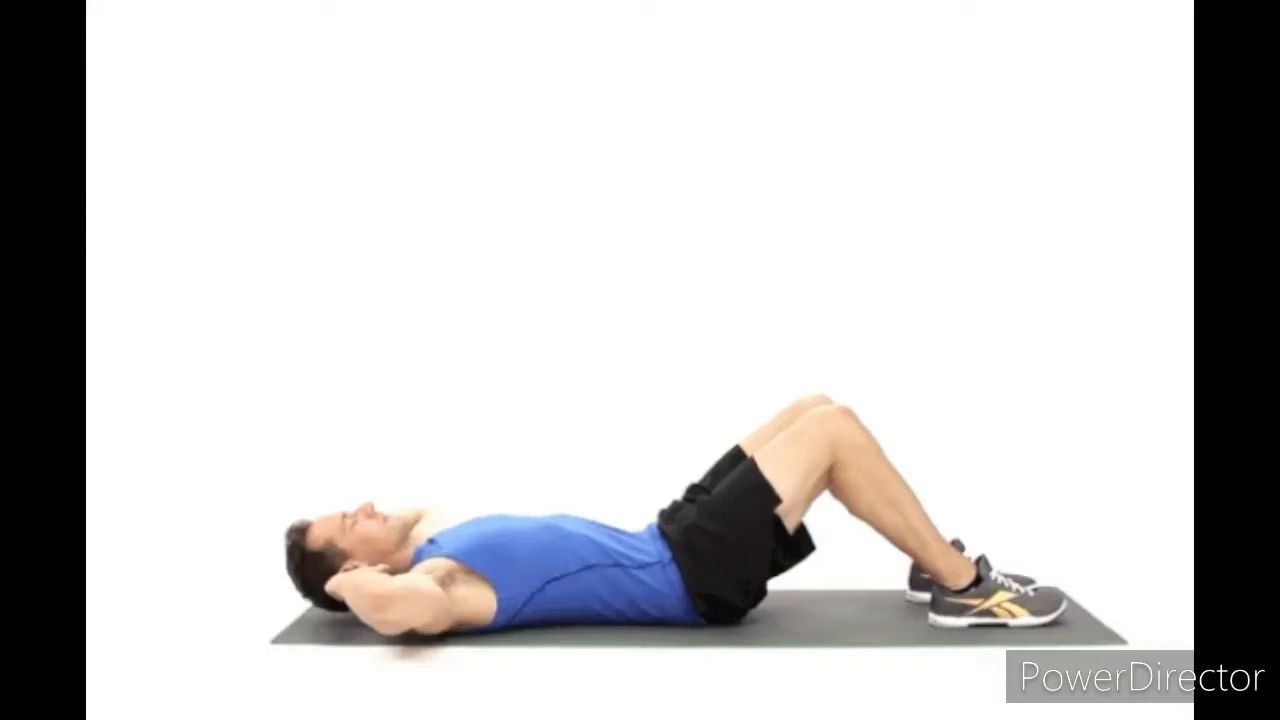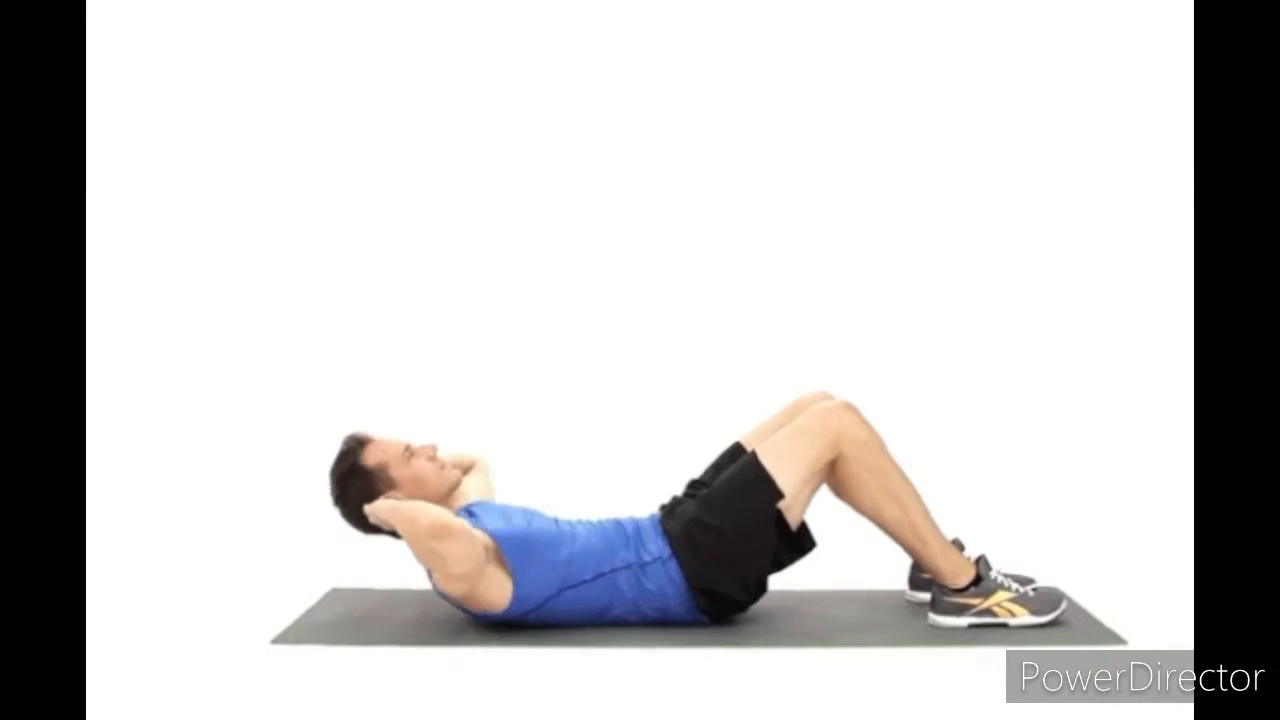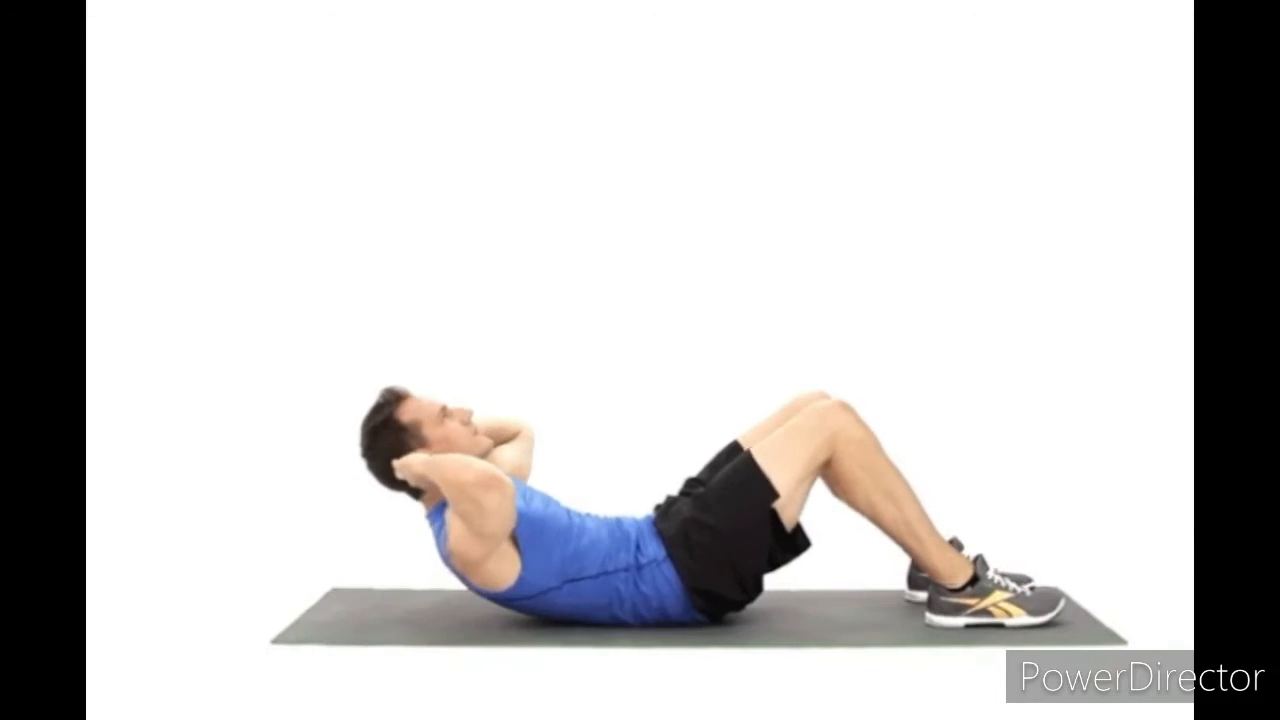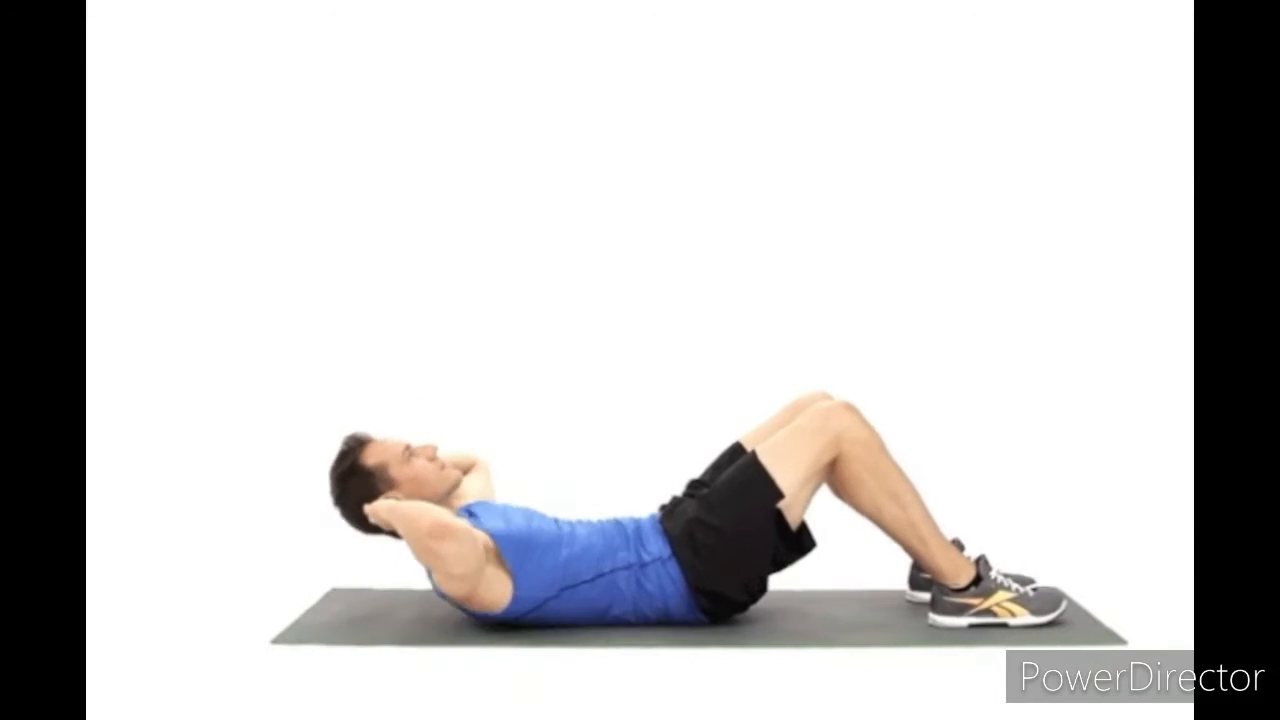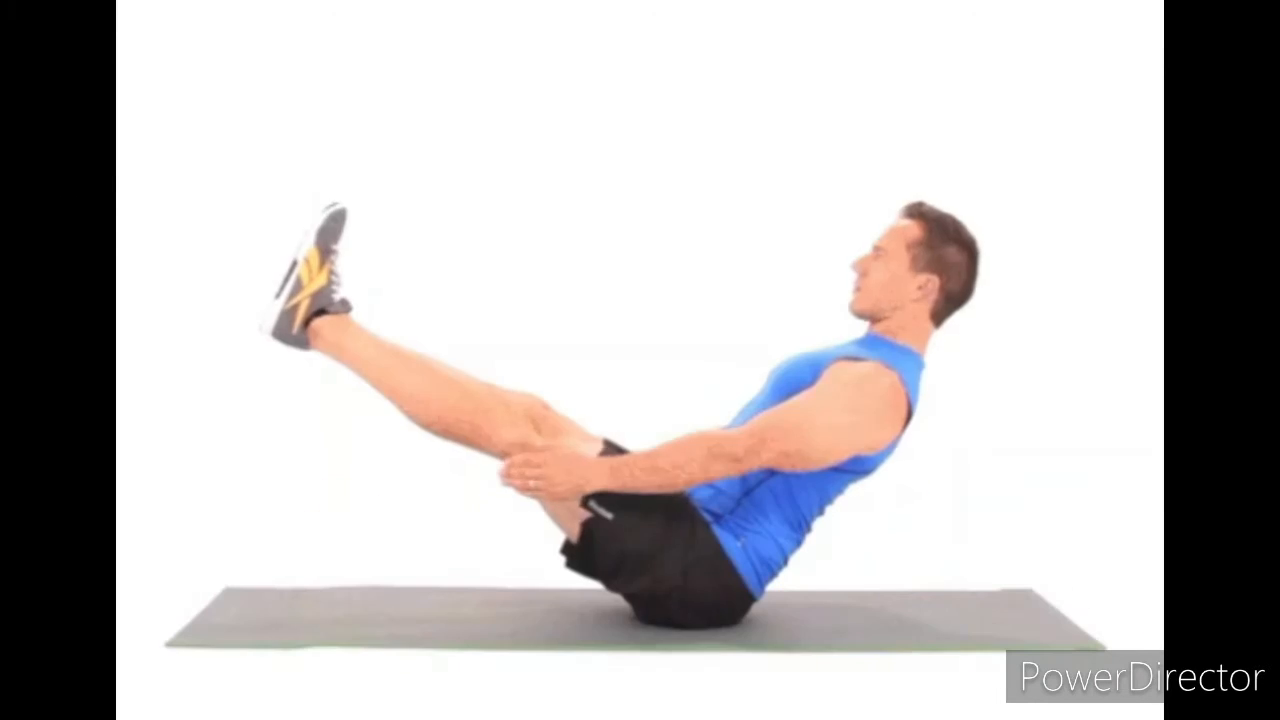
dt=0.4s
person 1, frame 1
left shoulder: (440, 553)
right shoulder: (435, 587)
left elbow: (422, 515)
right elbow: (399, 607)
left wrist: (391, 525)
right wrist: (348, 580)
left hip: (668, 541)
right hip: (694, 578)
left knee: (818, 409)
right knee: (832, 430)
left ankle: (939, 565)
right ankle: (965, 588)
person 1, frame 2
left shoulder: (467, 521)
right shoulder: (461, 568)
left elbow: (474, 463)
right elbow: (438, 529)
left wrist: (428, 467)
right wrist: (391, 508)
left hip: (672, 537)
right hip: (695, 574)
left knee: (820, 407)
right knee: (835, 425)
left ankle: (939, 566)
right ankle: (966, 589)
person 1, frame 3
left shoulder: (475, 498)
right shoulder: (470, 538)
left elbow: (519, 432)
right elbow: (488, 481)
left wrist: (461, 431)
right wrist: (425, 461)
left hip: (669, 536)
right hip: (690, 575)
left knee: (818, 407)
right knee: (831, 423)
left ankle: (939, 566)
right ankle: (961, 588)
person 1, frame 4
left shoulder: (466, 519)
right shoulder: (461, 569)
left elbow: (474, 462)
right elbow: (441, 533)
left wrist: (430, 469)
right wrist: (397, 510)
left hip: (673, 537)
right hip: (695, 574)
left knee: (819, 408)
right knee: (837, 424)
left ankle: (941, 566)
right ankle: (965, 586)
person 1, frame 5
left shoulder: (871, 384)
right shoulder: (866, 363)
left elbow: (731, 454)
left wrist: (590, 476)
left hip: (701, 567)
right hip: (696, 551)
left knee: (525, 423)
left ankle: (322, 322)
